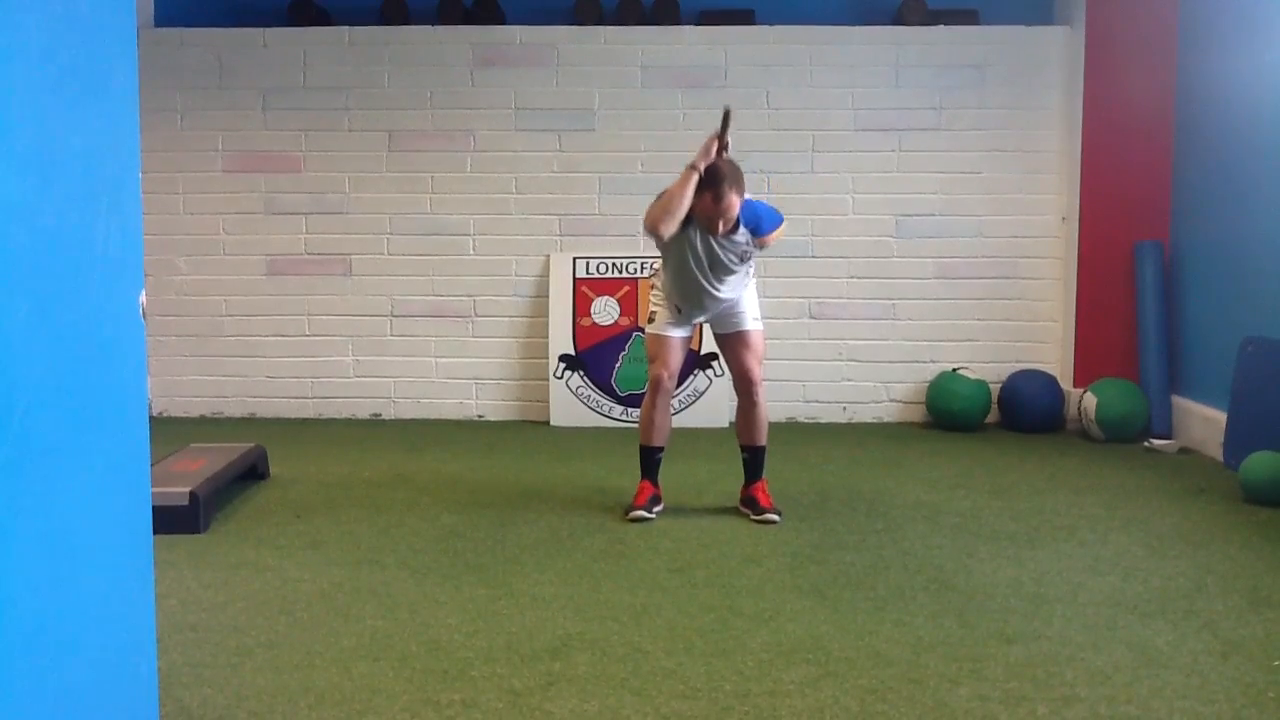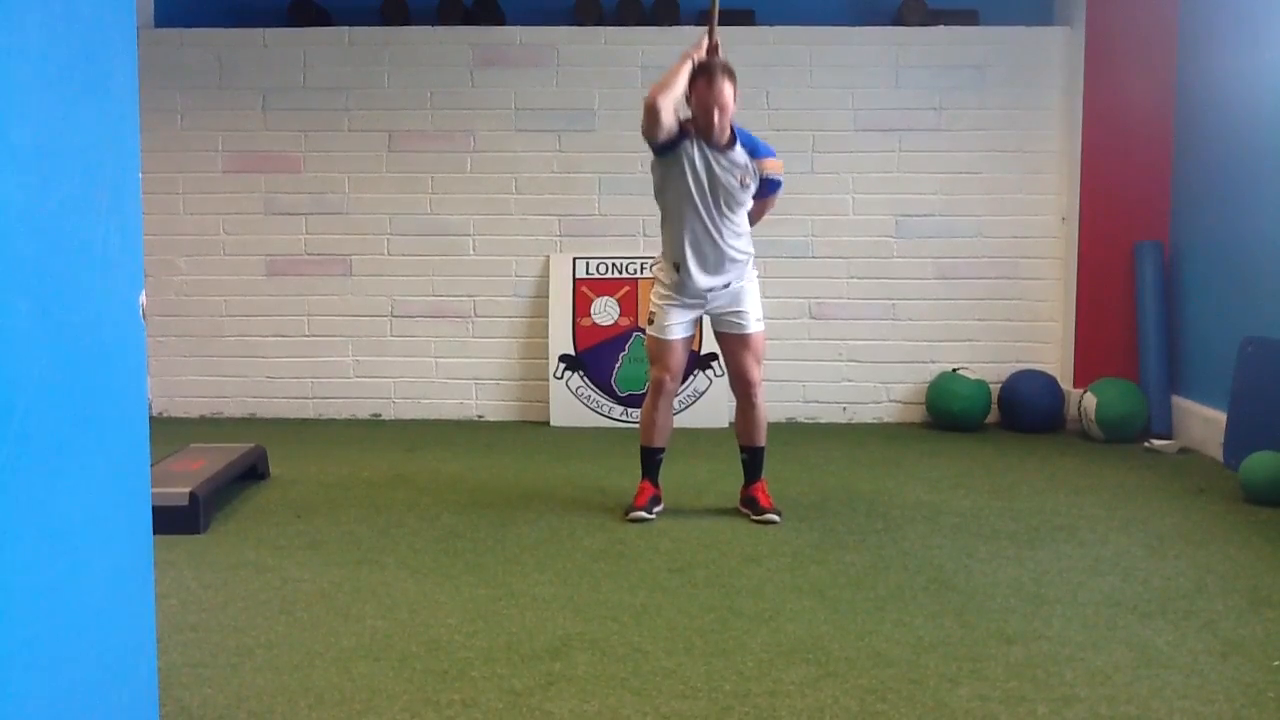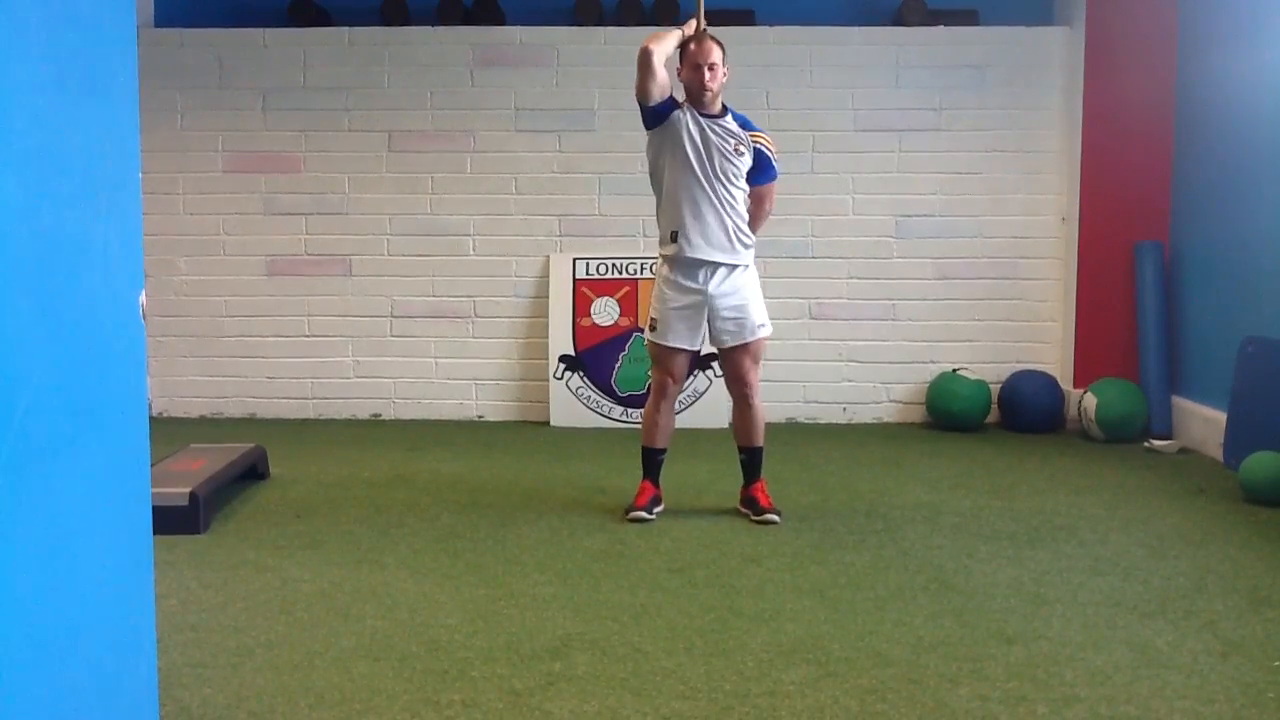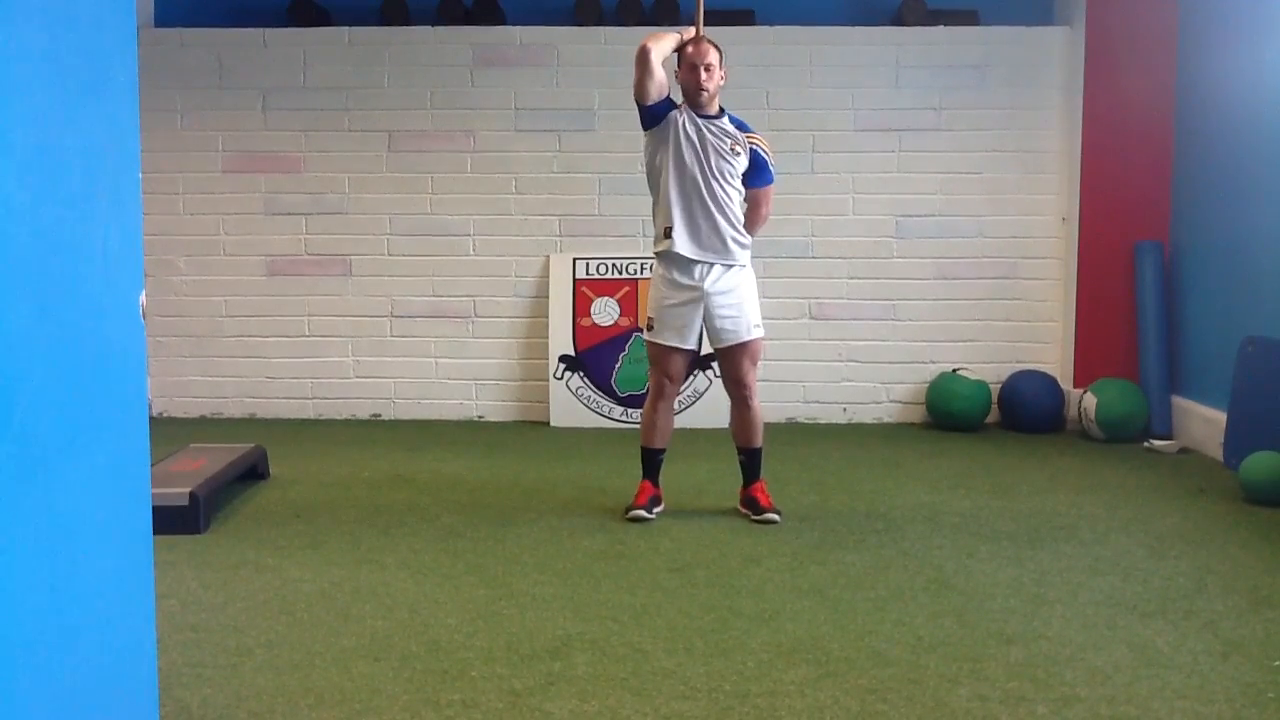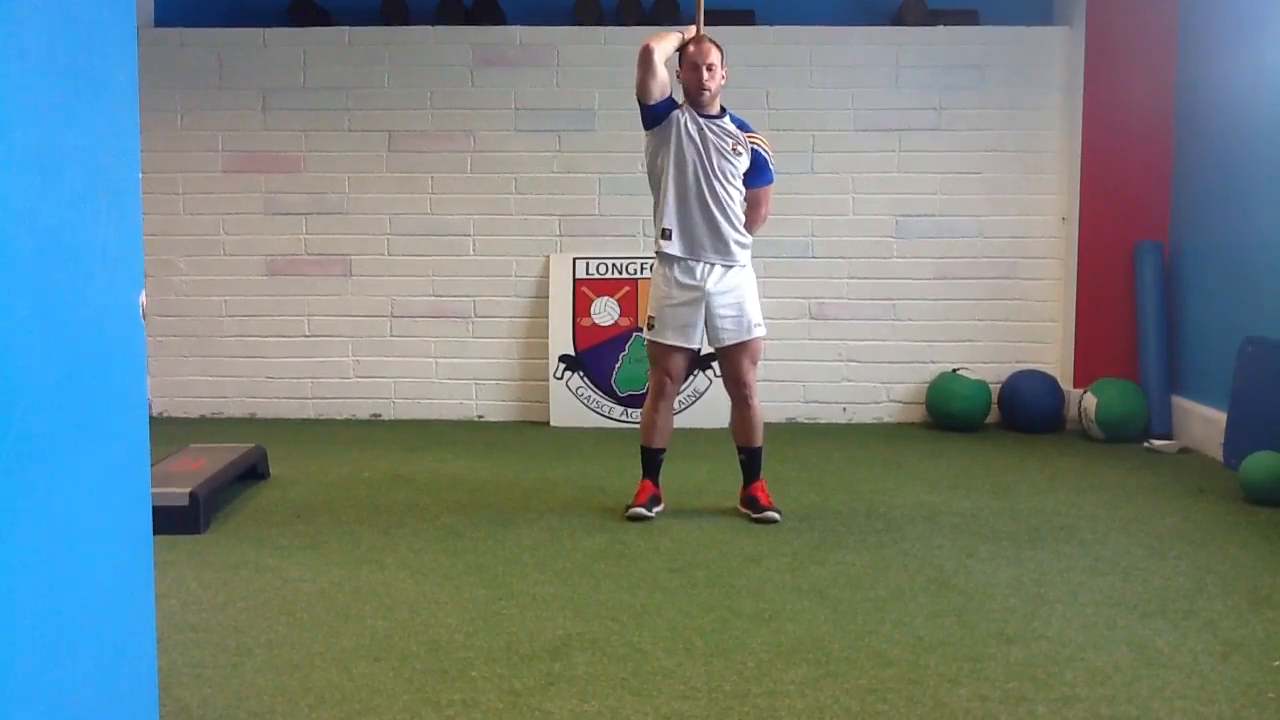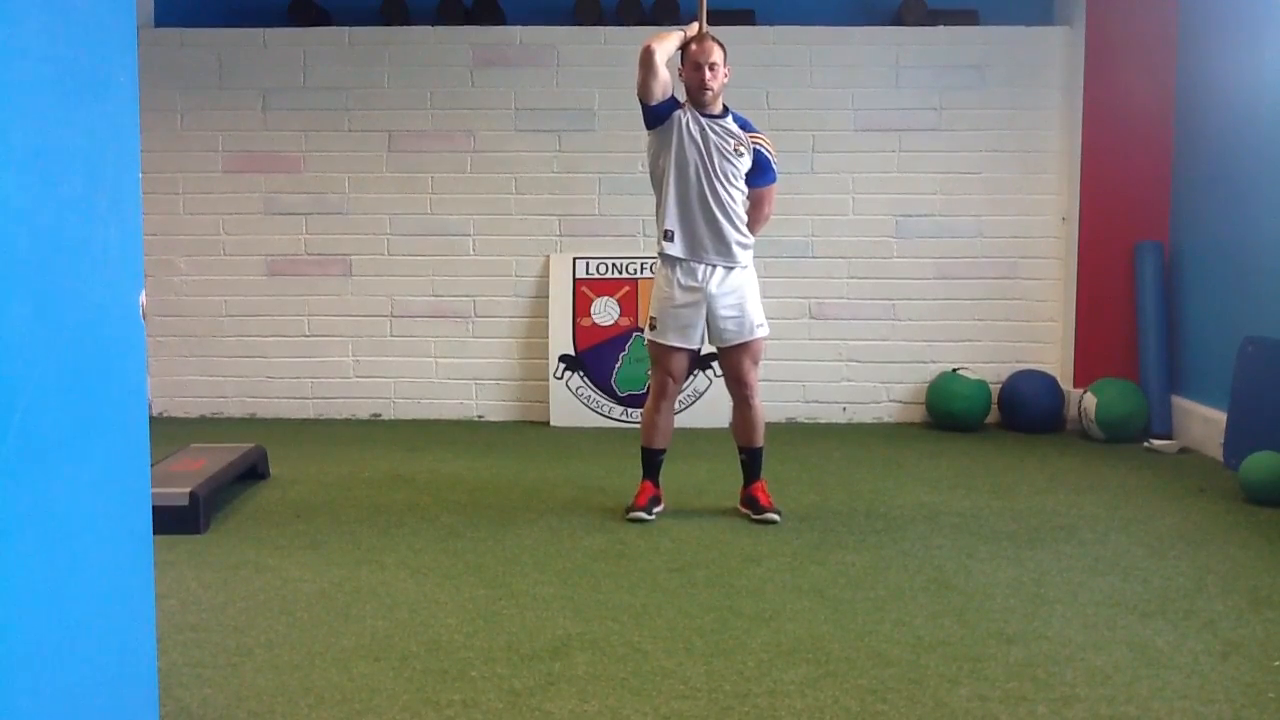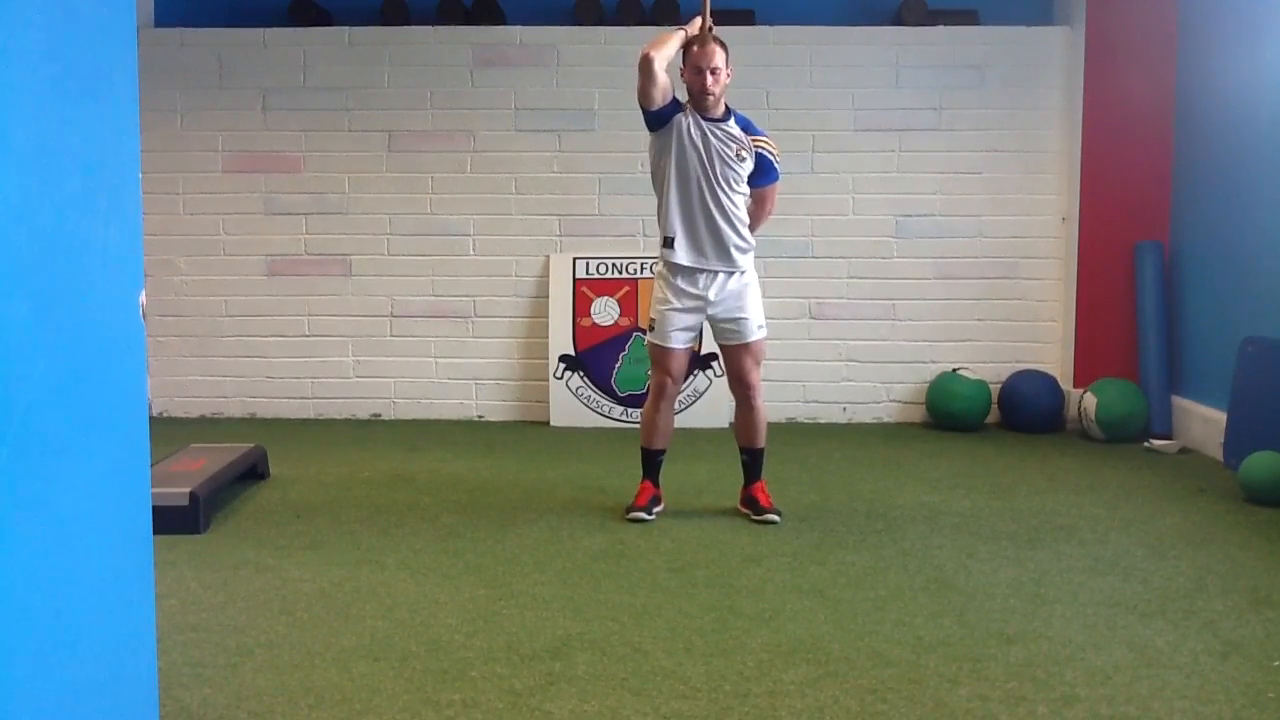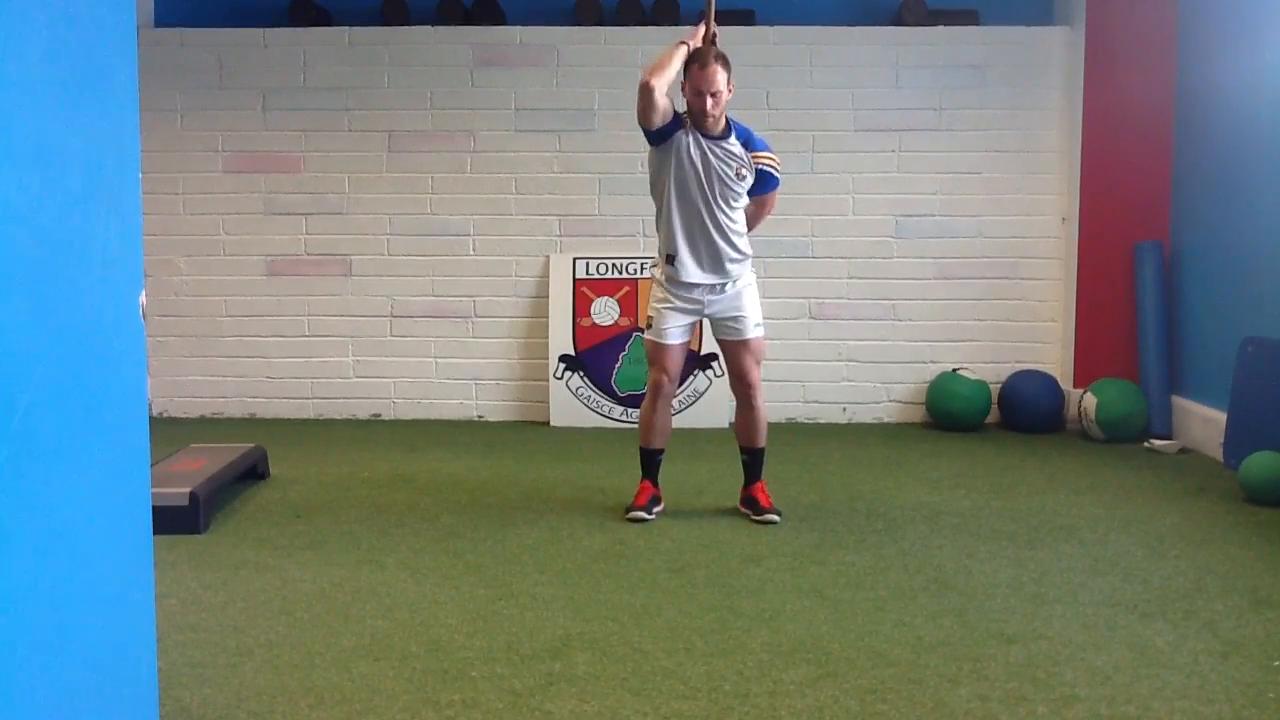
dt=0.3s
person 1, frame 1
left shoulder: (760, 219)
right shoulder: (676, 206)
right elbow: (657, 228)
right wrist: (697, 165)
left hip: (733, 298)
right hip: (675, 298)
left knee: (751, 383)
right knee: (661, 382)
left ankle: (754, 487)
right ankle: (648, 487)
person 1, frame 2
left shoulder: (758, 154)
right shoulder: (672, 143)
right elbow: (655, 105)
right wrist: (692, 59)
left hip: (735, 280)
right hip: (677, 281)
left knee: (749, 382)
right knee: (663, 382)
left ankle: (754, 487)
right ankle: (649, 486)
person 1, frame 3
left shoulder: (750, 135)
right shoulder: (666, 118)
left elbow: (764, 200)
right elbow: (649, 56)
right wrist: (683, 32)
left hip: (737, 274)
right hip: (678, 274)
left knee: (746, 386)
right knee: (665, 385)
left ankle: (753, 488)
right ankle: (650, 486)
person 1, frame 4
left shoulder: (746, 138)
right shoulder: (663, 120)
left elbow: (760, 207)
right elbow: (646, 54)
right wrist: (681, 35)
left hip: (733, 275)
right hip: (674, 274)
left knee: (743, 386)
right knee: (663, 385)
left ankle: (752, 488)
right ankle: (649, 487)
person 1, frame 5
left shoulder: (747, 137)
right shoulder: (665, 119)
left elbow: (759, 206)
right elbow: (650, 53)
right wrist: (683, 34)
left hip: (733, 274)
right hip: (675, 274)
left knee: (744, 386)
right knee: (663, 384)
left ankle: (753, 487)
right ankle: (649, 486)
person 1, frame 6
left shoulder: (750, 136)
right shoulder: (667, 118)
left elbow: (763, 204)
right elbow: (651, 54)
right wrist: (685, 33)
left hip: (735, 276)
right hip: (677, 274)
left knee: (745, 387)
right knee: (665, 385)
left ankle: (753, 488)
right ankle: (649, 487)
person 1, frame 7
left shoulder: (753, 138)
right shoulder: (668, 120)
left elbow: (764, 202)
right elbow: (649, 61)
right wrist: (686, 32)
left hip: (736, 278)
right hip: (678, 277)
left knee: (748, 387)
right knee: (664, 385)
left ankle: (753, 487)
right ankle: (649, 487)
person 1, frame 8
left shoulder: (753, 149)
right shoulder: (668, 133)
left elbow: (764, 204)
right elbow: (650, 87)
right wrist: (687, 44)
left hip: (734, 282)
right hip: (675, 283)
left knee: (748, 386)
right knee: (661, 384)
left ankle: (753, 488)
right ankle: (648, 487)
